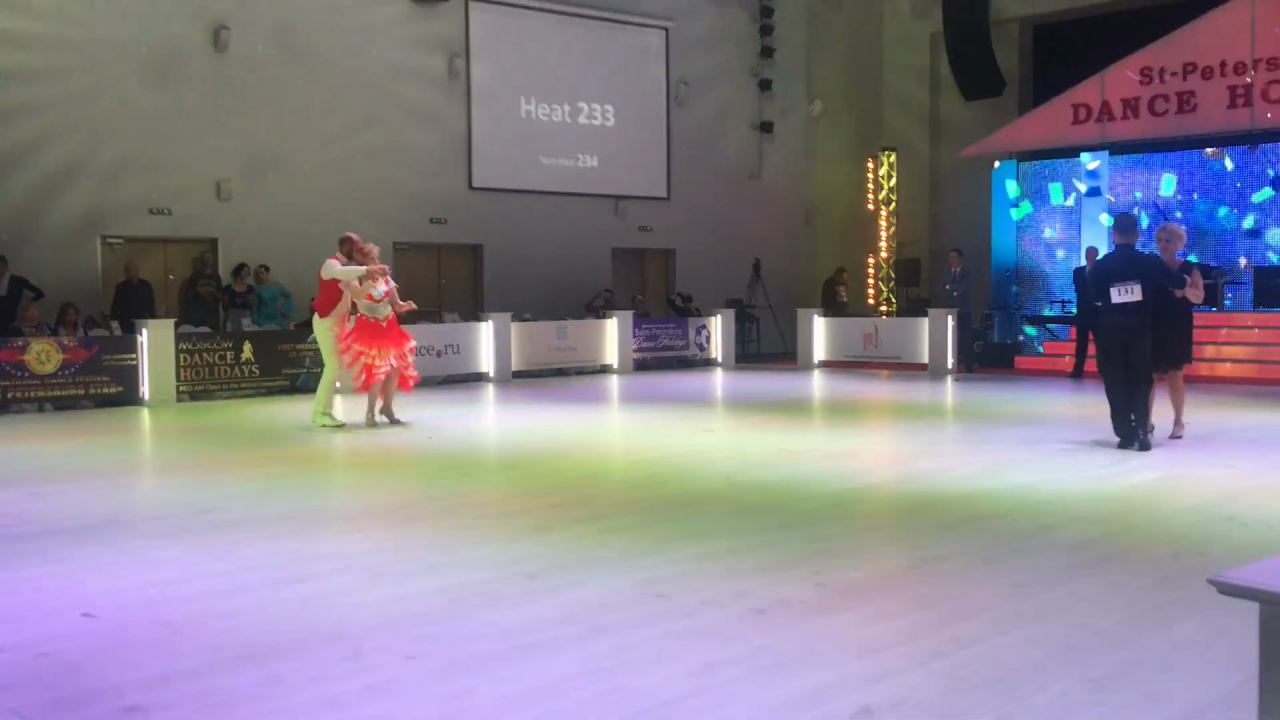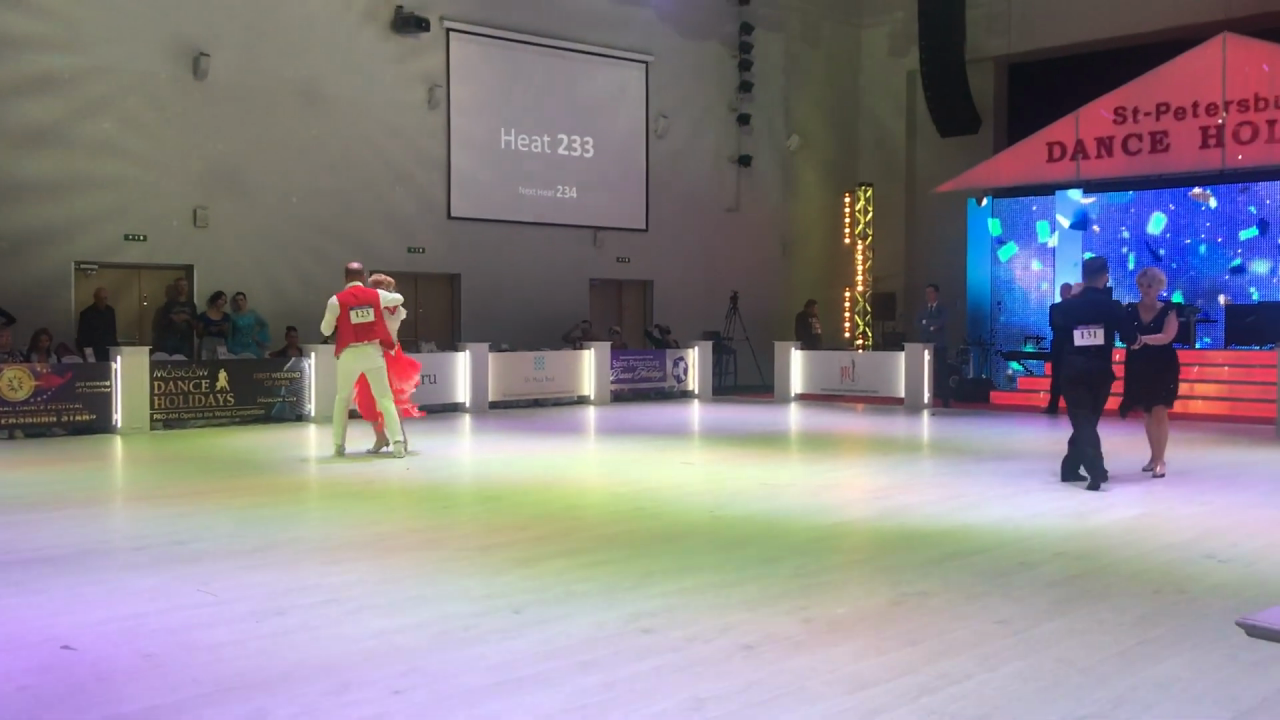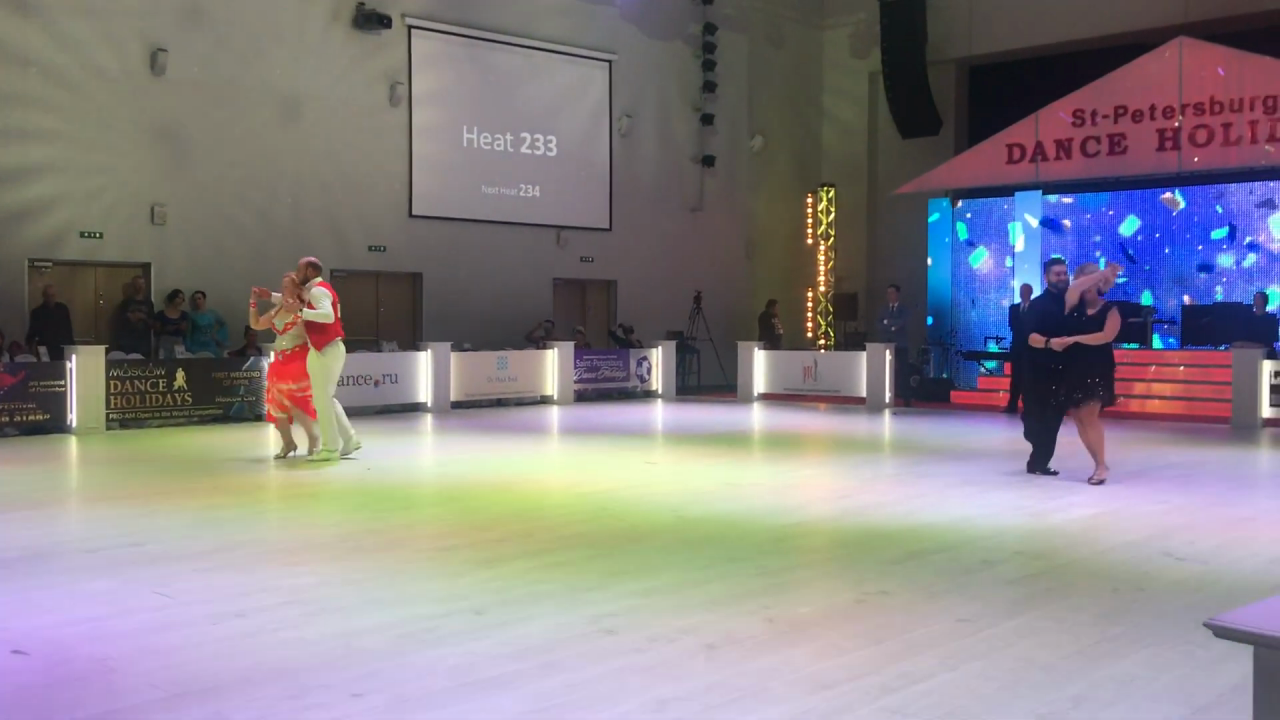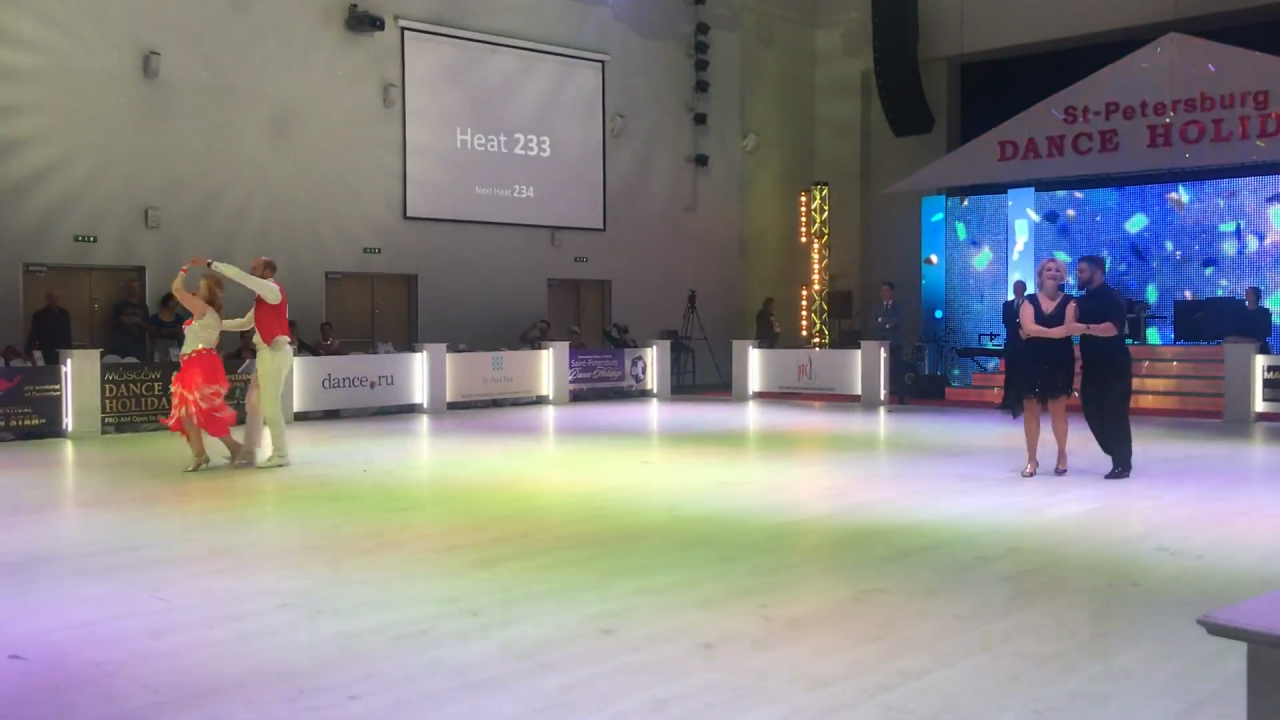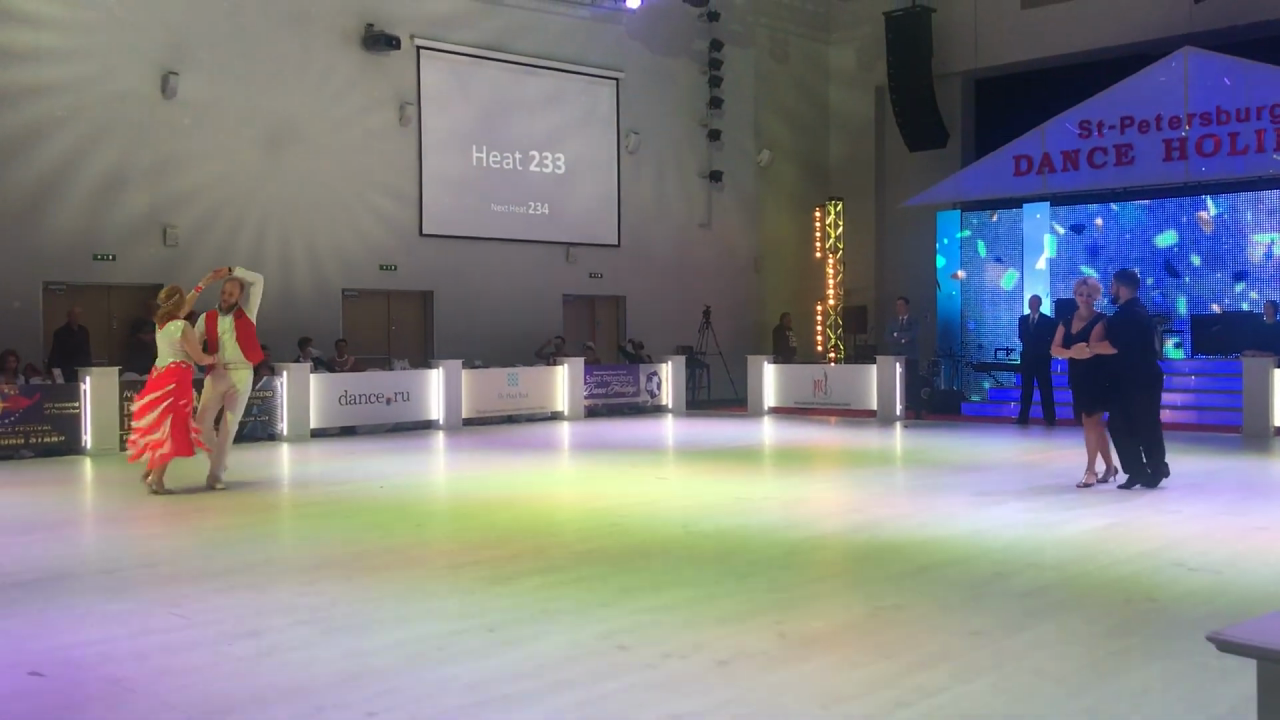
dt=0.7s
person 1, frame 1
left shoulder: (1101, 265)
right shoulder: (1150, 262)
left elbow: (1095, 297)
right elbow: (1180, 284)
left hip: (1110, 329)
right hip: (1139, 328)
left knee: (1116, 381)
right knee: (1140, 380)
left ankle: (1126, 433)
right ankle: (1141, 429)
person 1, frame 2
left shoulder: (1067, 306)
right shoulder: (1113, 307)
right elbow: (1130, 338)
right wrist: (1136, 341)
left hip: (1072, 370)
right hip: (1100, 370)
left knee: (1081, 420)
right knee: (1089, 419)
left ankle: (1096, 470)
right ankle: (1071, 467)
person 1, frame 3
left shoulder: (1072, 301)
right shoulder: (1038, 305)
right elbow: (1030, 336)
right wrist: (1049, 342)
left hip: (1061, 367)
right hip: (1039, 368)
left knee: (1053, 414)
right knee: (1035, 413)
left ankle: (1039, 460)
right ankle: (1038, 460)
person 1, frame 4
left shoulder: (1112, 298)
right shoulder: (1084, 300)
left elbow: (1113, 328)
right elbow: (1072, 324)
left wrist: (1085, 327)
left hip: (1114, 364)
right hip: (1092, 365)
left knee: (1115, 412)
right knee: (1092, 410)
left ankle: (1123, 462)
right ankle: (1118, 454)
person 1, frame 5
left shoulder: (1134, 314)
right shoulder: (1125, 313)
left elbow: (1114, 346)
right elbow: (1111, 337)
left wrist: (1088, 347)
left hip: (1143, 379)
right hip: (1128, 379)
left knee: (1146, 425)
right knee: (1118, 423)
left ankle: (1156, 469)
right ankle: (1138, 471)
person 2, frame 1
left shoulder: (1188, 268)
left elbow: (1199, 298)
left wrist: (1186, 289)
left hip: (1178, 327)
right hip: (1152, 326)
left knee: (1174, 376)
left ankle: (1178, 421)
right ankle: (1146, 421)
person 2, frame 2
left shoulder: (1168, 312)
right shoulder: (1129, 311)
left elbow: (1166, 337)
left wrist: (1142, 339)
left hip: (1163, 368)
right hip: (1138, 369)
left knee: (1159, 413)
right knee: (1148, 414)
left ankle: (1160, 460)
right ankle: (1153, 456)
person 2, frame 3
left shoulder: (1110, 310)
right shoulder: (1074, 306)
left elbow: (1106, 336)
left wrist: (1071, 339)
right wrist: (1097, 274)
left hip: (1098, 369)
right hip: (1073, 368)
left knee: (1088, 415)
right knee: (1078, 418)
left ankle: (1102, 464)
right ankle: (1099, 463)
person 2, frame 4
left shoulder: (1068, 301)
right shoulder: (1030, 301)
left elbow: (1067, 330)
right elbow: (1028, 327)
left wrist: (1037, 332)
right wrist: (1054, 331)
left hip: (1059, 361)
right hip: (1033, 360)
left knee: (1057, 408)
right knee: (1031, 409)
left ankle: (1062, 455)
right ankle: (1031, 460)
person 2, frame 5
left shoulder: (1100, 321)
right shoulder: (1067, 321)
right elbow: (1054, 349)
left wrist: (1069, 352)
right wrist: (1074, 352)
left hip: (1097, 376)
right hip: (1078, 377)
left knee: (1091, 422)
right knee: (1094, 424)
left ankle: (1090, 471)
right ankle: (1109, 467)
person 3, frame 1
left shoulder: (349, 267)
right shoulder: (331, 264)
right elbow: (343, 273)
right wrist: (366, 270)
left hip: (338, 321)
right hip: (326, 321)
left knee: (334, 367)
right knee: (333, 366)
left ankle: (320, 411)
right ankle: (322, 413)
person 3, frame 2
left shoulder: (336, 300)
right shoulder: (377, 295)
left elbow: (326, 330)
right elbow: (399, 299)
left wrist: (329, 319)
left hip: (349, 354)
right hip: (374, 352)
left knee: (342, 399)
right knee: (385, 398)
left ankle: (339, 445)
right ankle: (398, 444)
person 3, frame 3
left shoulder: (318, 291)
right shoulder: (321, 291)
left elbow: (327, 316)
right elbow: (301, 302)
left wrist: (301, 311)
right wrist: (271, 296)
left hip: (324, 350)
right hip: (333, 348)
left knee: (321, 401)
right knee: (327, 398)
left ankle: (330, 448)
right ankle: (349, 439)
person 3, frame 4
left shoulder: (272, 290)
right shoulder: (262, 297)
left elbow: (239, 276)
right elbow: (246, 323)
left wrist: (210, 263)
left hip: (275, 352)
right hip: (267, 353)
left knee: (269, 404)
right knee: (254, 402)
left ankle: (280, 454)
right ankle: (249, 449)
person 3, frame 5
left shoulder: (247, 311)
right shoulder: (208, 318)
left elbow: (258, 280)
left wrist: (231, 270)
left hip: (241, 374)
right hip: (216, 374)
left knee: (230, 423)
right knee: (203, 420)
left ankle: (215, 474)
right ankle: (218, 463)
person 4, frame 1
left shoulder: (385, 279)
right shoulder: (355, 280)
left elbow: (397, 304)
right elbow: (360, 295)
left wrist: (405, 305)
left hip: (389, 328)
right hip: (368, 330)
left knee: (395, 370)
right knee: (376, 372)
left ankle: (387, 407)
right ankle: (371, 410)
person 4, frame 2
right shoulder: (398, 310)
right hip: (394, 355)
left knee: (371, 400)
right knee: (396, 398)
left ankle: (381, 438)
right ankle: (399, 436)
person 4, frame 3
right shoulder: (277, 310)
left elbow: (305, 330)
right elbow: (255, 324)
left wrist: (296, 309)
right wrist: (253, 302)
left hip: (298, 359)
right hip: (280, 360)
left knee: (294, 403)
right knee: (277, 403)
left ankle: (312, 436)
right ankle: (288, 443)
person 4, frame 4
left shoulder: (204, 309)
right shoulder: (210, 314)
left elbow: (177, 290)
left wrist: (184, 270)
left hip: (202, 364)
right hip: (194, 365)
left knee: (205, 412)
right knee: (187, 411)
left ankle: (233, 445)
right ankle: (199, 456)
person 4, frame 5
left shoulder: (161, 323)
right shoulder: (182, 327)
left elbow: (183, 307)
right elbow: (198, 357)
left wrist: (203, 284)
right wrist: (214, 358)
left hip: (161, 379)
right hip: (175, 380)
left knee: (159, 427)
right knee: (172, 430)
left ankle: (151, 472)
right ankle: (156, 480)
